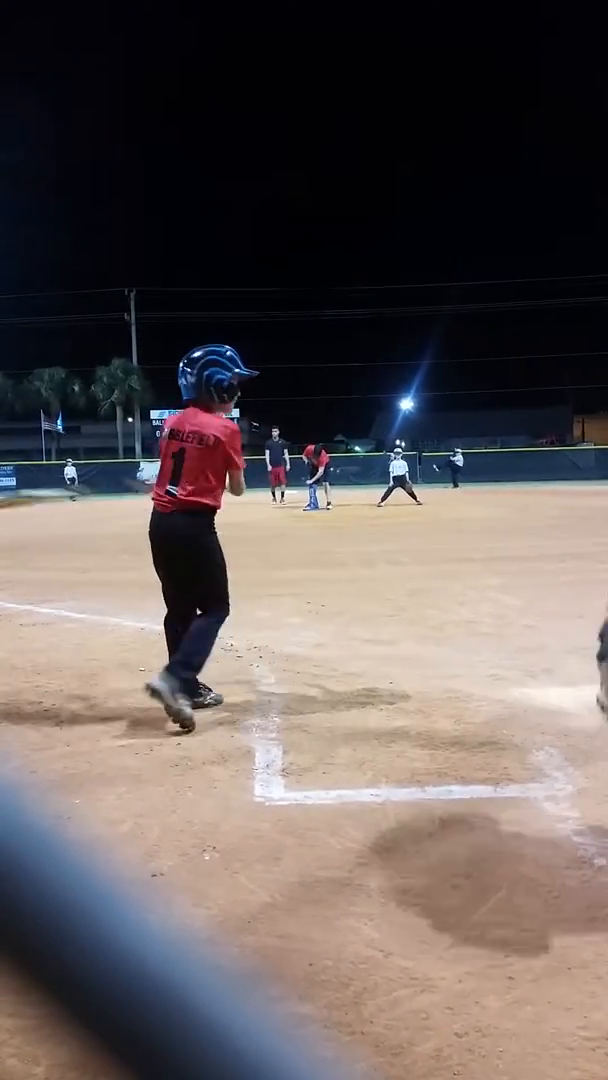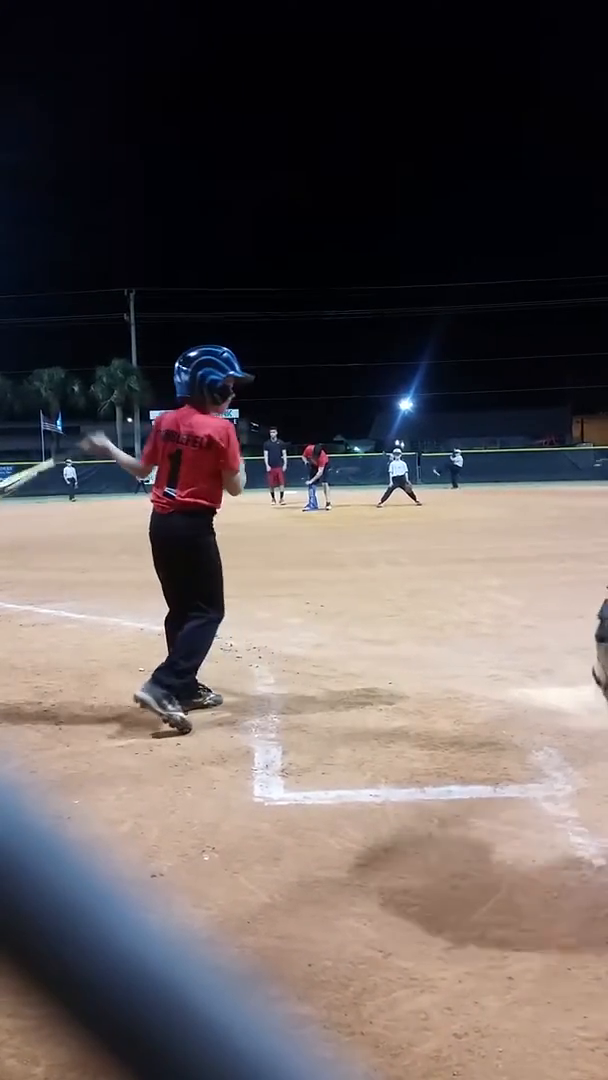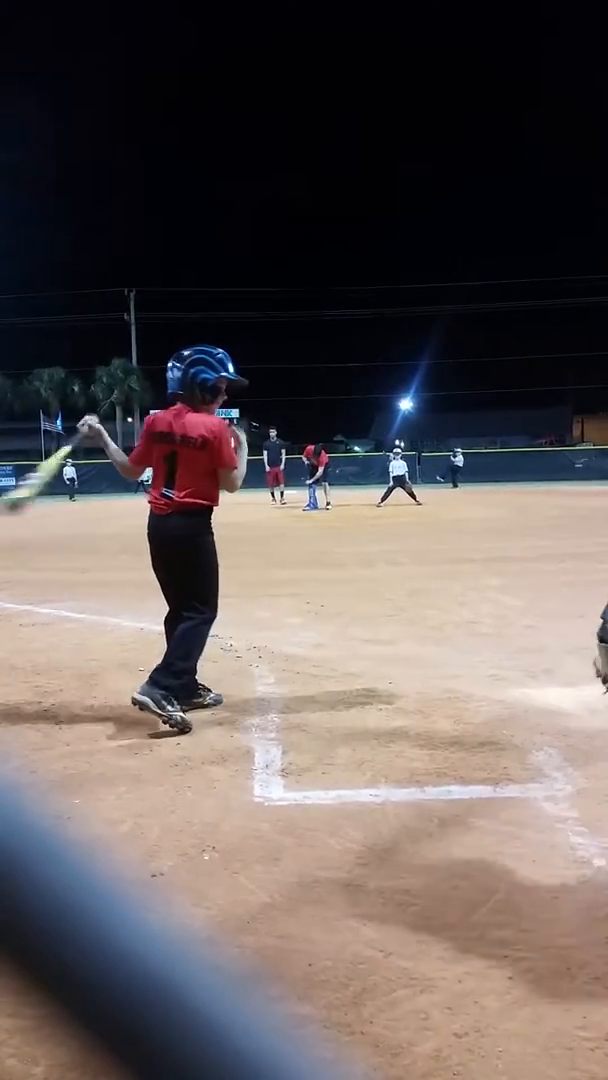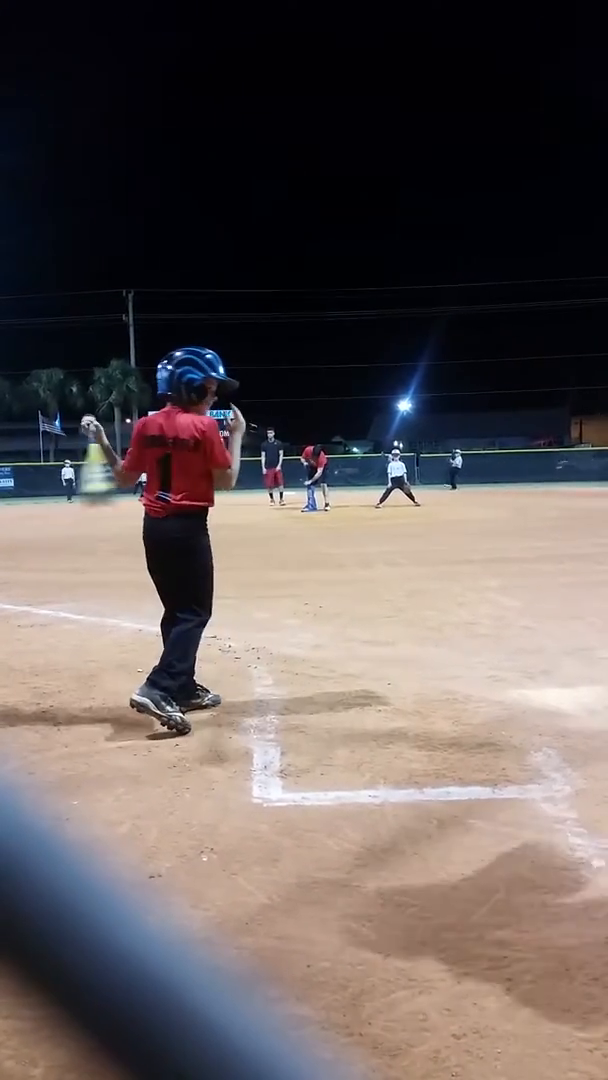
dt=0.1s
person 1, frame 1
left shoulder: (173, 423)
right shoulder: (226, 429)
right elbow: (237, 488)
right wrist: (217, 485)
left hip: (161, 522)
right hip: (195, 524)
left knee: (179, 607)
right knee: (214, 608)
left ankle: (184, 685)
right ankle: (175, 679)
person 1, frame 2
left shoulder: (164, 421)
right shoulder: (221, 428)
left elbow: (141, 469)
right elbow: (234, 487)
left wrist: (108, 447)
right wrist: (236, 459)
left hip: (161, 523)
right hip: (194, 526)
left knee: (182, 608)
right knee: (207, 612)
left ankle: (184, 686)
right ankle: (162, 687)
person 1, frame 3
left shoulder: (156, 422)
right shoulder: (215, 427)
left elbow: (131, 471)
right elbow: (232, 484)
left wrist: (101, 435)
right wrist: (241, 447)
left hip: (158, 523)
right hip: (192, 526)
left knee: (181, 608)
right knee: (200, 612)
left ankle: (183, 687)
right ankle: (159, 688)
person 1, frame 4
left shoulder: (145, 426)
right shoulder: (204, 427)
left elbow: (126, 478)
right elbow: (226, 482)
left wrist: (101, 439)
right wrist: (237, 435)
left hip: (153, 526)
right hip: (187, 527)
left knee: (176, 609)
right knee: (194, 613)
left ankle: (183, 687)
right ankle: (157, 690)
